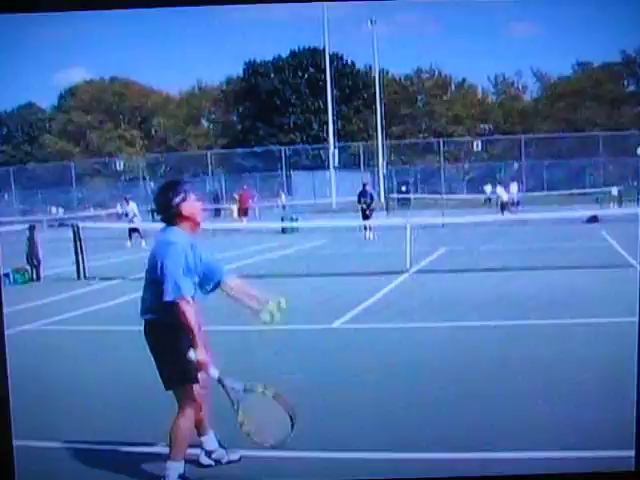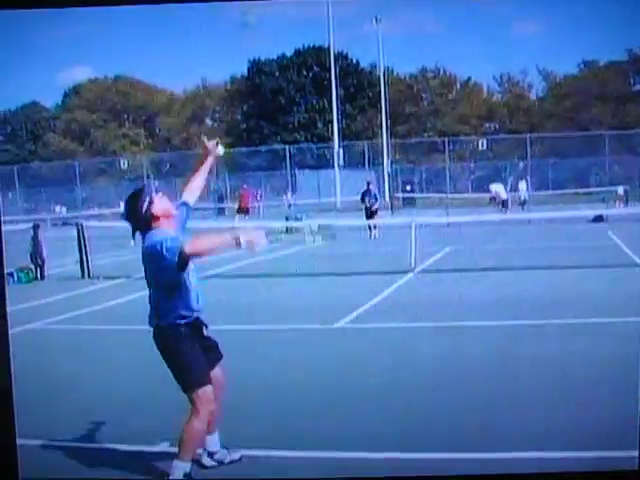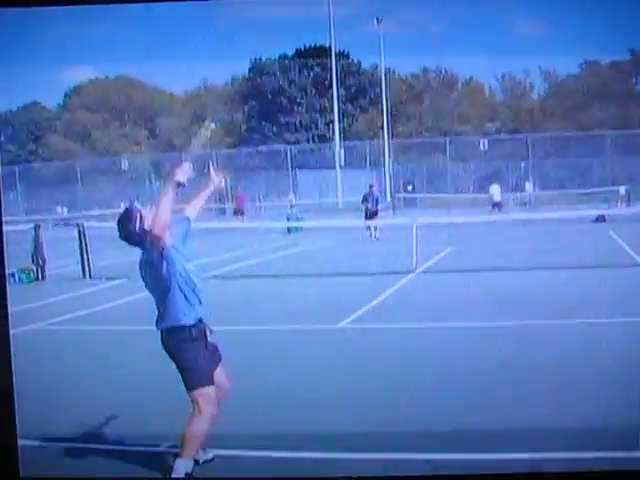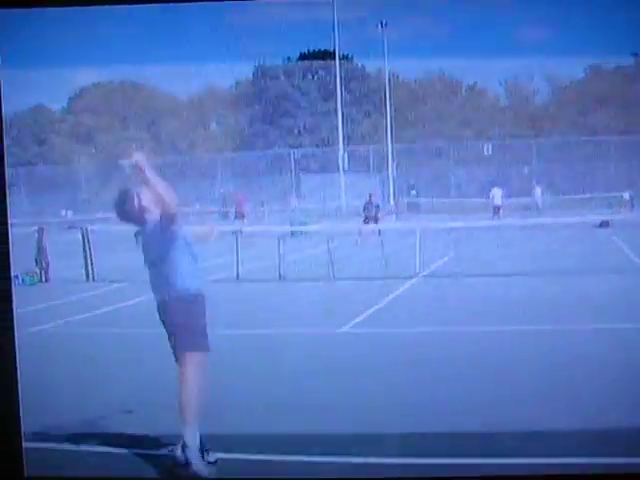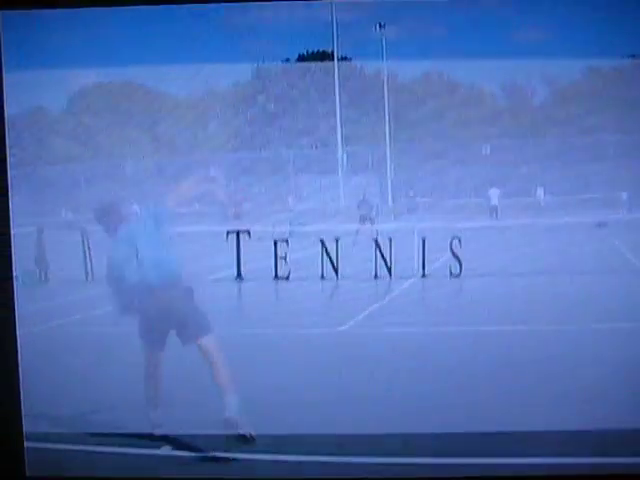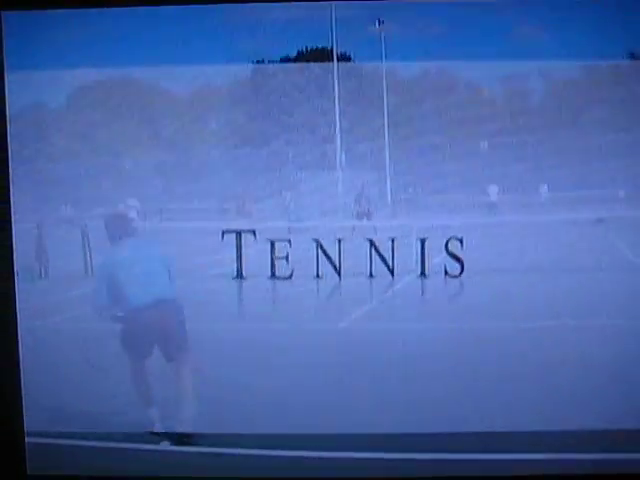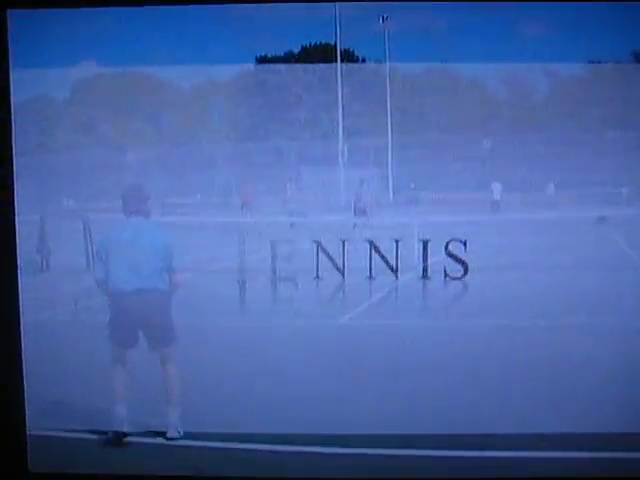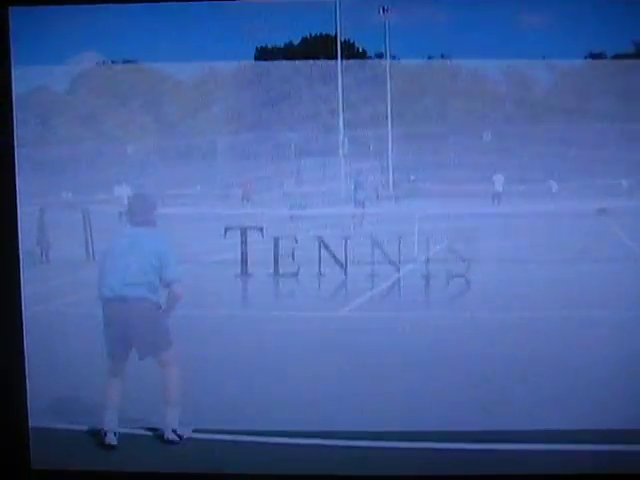
dt=0.3s
person 1, frame 1
left shoulder: (190, 244)
right shoulder: (172, 246)
left elbow: (222, 279)
right elbow: (180, 300)
left wrist: (257, 299)
right wrist: (199, 346)
left hip: (181, 326)
right hip: (167, 328)
left knee: (201, 389)
right knee: (191, 400)
left ankle: (212, 450)
person 1, frame 2
left shoulder: (171, 228)
right shoulder: (159, 243)
left elbow: (189, 192)
right elbow: (192, 248)
left wrist: (208, 159)
right wrist: (236, 237)
left hip: (189, 325)
right hip: (175, 332)
left knee: (216, 384)
right knee: (204, 404)
left ankle: (212, 450)
person 1, frame 3
left shoulder: (172, 237)
right shoulder: (154, 255)
left elbow: (188, 213)
right elbow: (156, 230)
left wrist: (209, 188)
right wrist: (174, 184)
left hip: (194, 328)
right hip: (182, 334)
left knee: (221, 386)
right knee: (205, 405)
left ankle: (193, 450)
person 1, frame 4
left shoulder: (159, 227)
right shoulder: (158, 228)
right elbow: (171, 207)
right wrist: (145, 170)
left hip: (184, 303)
right hip: (182, 305)
left knee: (194, 373)
right knee: (191, 372)
left ankle: (192, 444)
right ankle: (190, 448)
person 1, frame 5
left shoulder: (114, 253)
right shoulder: (145, 219)
left elbow: (123, 303)
right elbow: (174, 199)
right wrist: (199, 185)
left hip: (148, 303)
right hip: (175, 292)
left knee: (152, 363)
right knee: (212, 353)
left ankle: (156, 423)
right ankle: (232, 412)
person 1, frame 6
left shoulder: (109, 262)
right shoulder: (152, 248)
left elbow: (102, 308)
left wrist: (121, 317)
left hip: (137, 318)
right hip: (168, 311)
left knee: (138, 368)
right knee: (182, 365)
left ankle: (155, 421)
right ankle: (186, 417)
person 1, frame 7
left shoulder: (110, 237)
right shoulder: (158, 233)
left elbow: (100, 280)
right elbow: (173, 281)
left hip: (122, 303)
right hip: (152, 300)
left knee: (119, 362)
right knee: (168, 361)
left ankle: (119, 420)
right ankle: (173, 425)
person 1, frame 8
left shoulder: (116, 244)
right shoulder: (158, 242)
left elbow: (102, 286)
right elbow: (175, 291)
right wrist: (164, 314)
left hip: (113, 310)
right hip: (142, 308)
left knee: (116, 372)
right knee: (169, 365)
left ankle: (109, 428)
right ankle: (171, 427)
